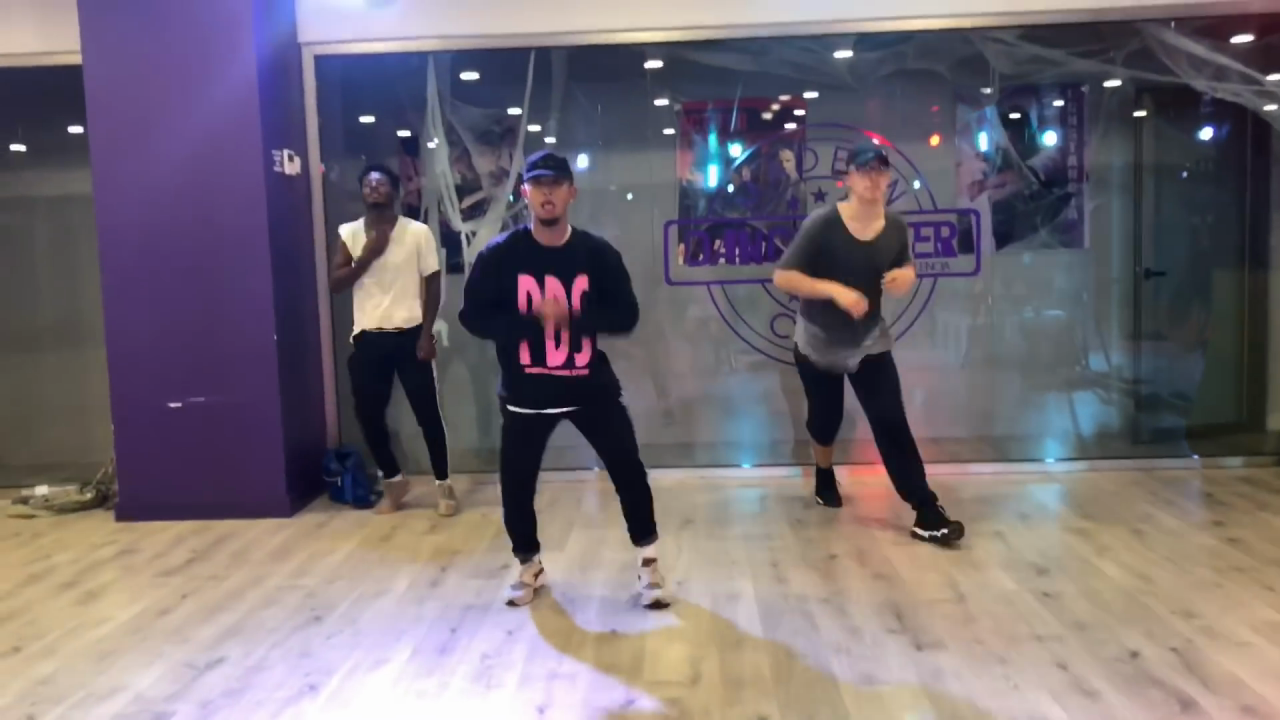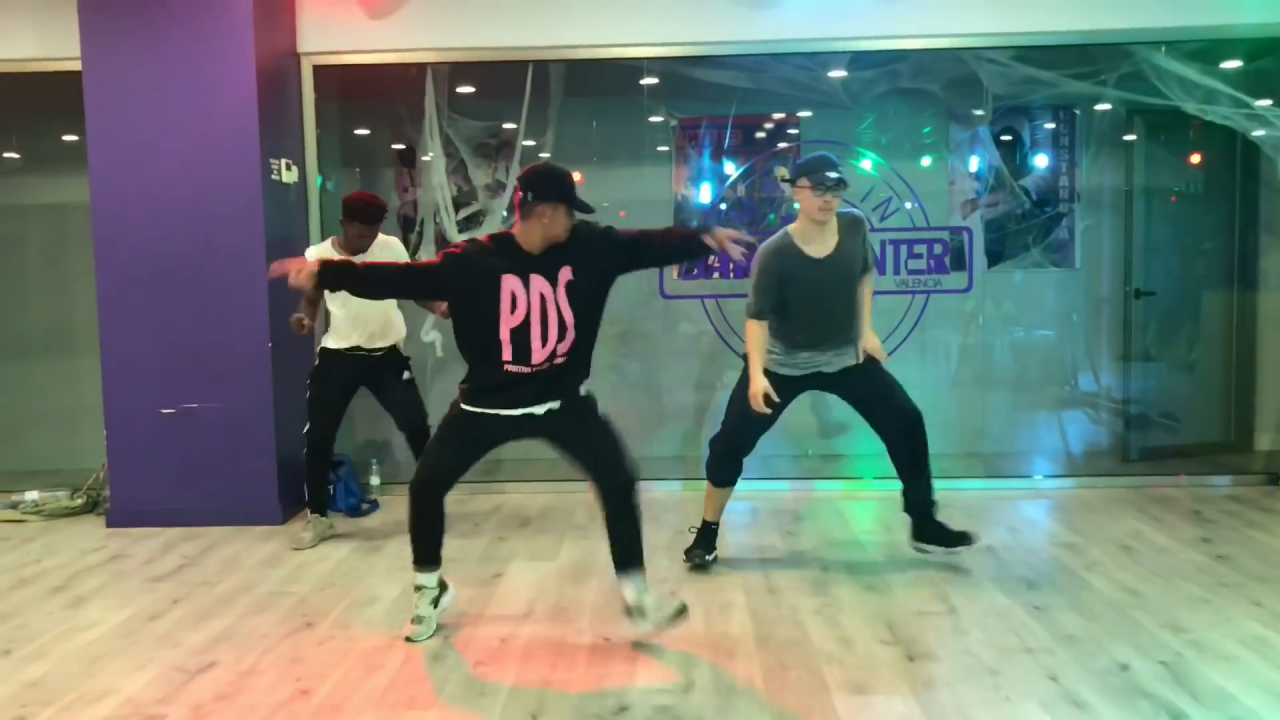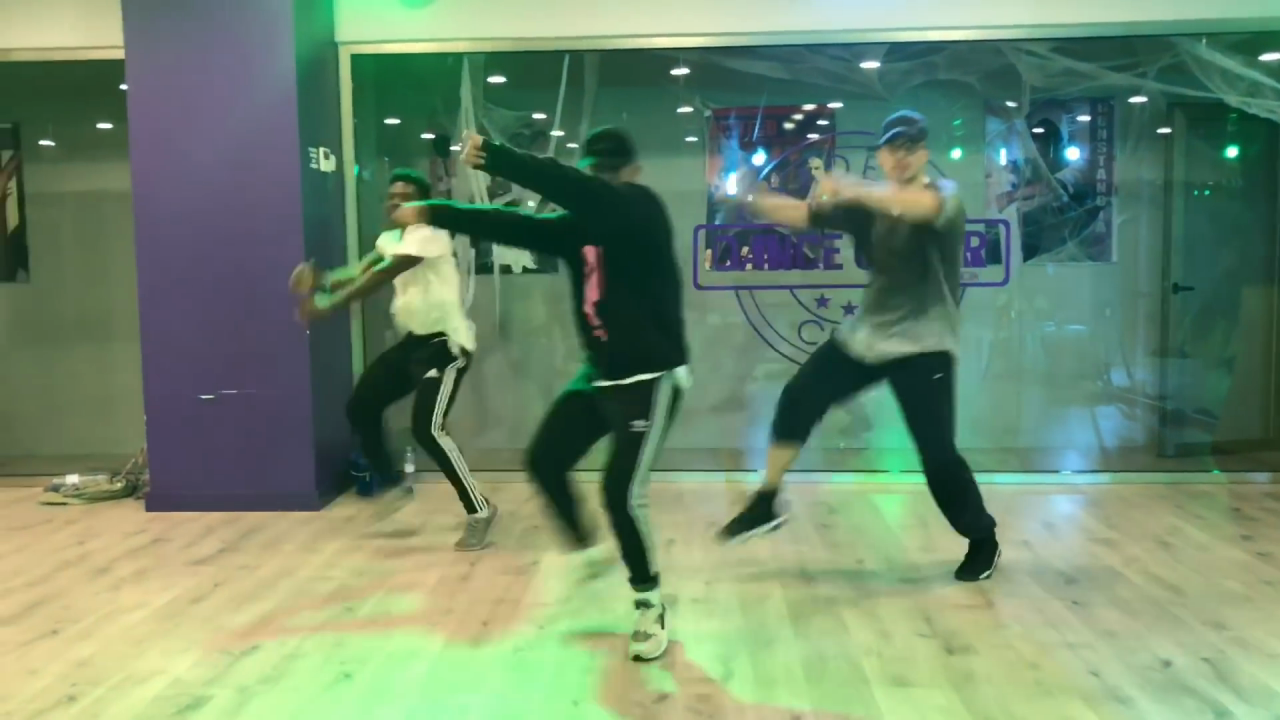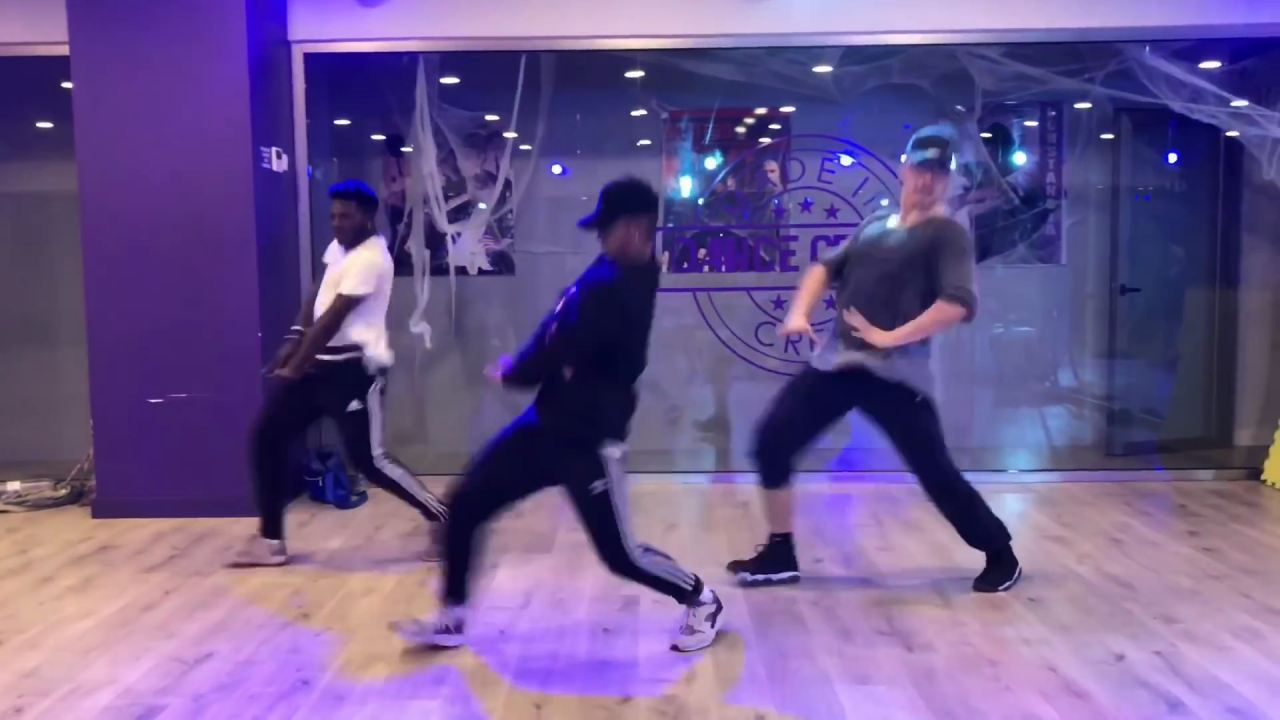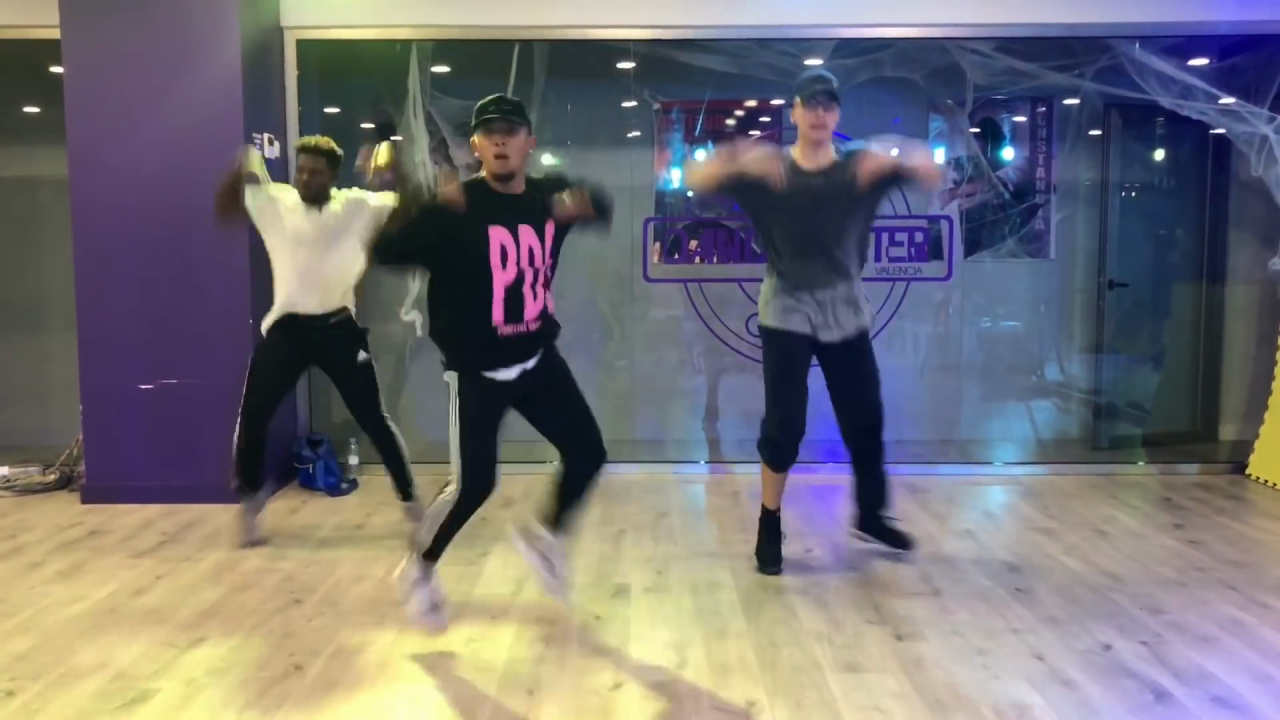
dt=1s
person 1, frame 1
left shoulder: (598, 253)
right shoulder: (500, 255)
left elbow: (625, 315)
right elbow: (473, 316)
left wrist: (573, 318)
right wrist: (535, 318)
left hip: (590, 386)
right hip: (527, 390)
left knee: (628, 470)
right knee: (516, 486)
left ankle: (647, 562)
right ankle: (529, 566)
person 1, frame 2
left shoulder: (586, 245)
right shoulder: (476, 259)
left elbow: (645, 246)
right elbow: (405, 278)
left wrist: (704, 239)
right wrist: (325, 273)
left hip: (562, 396)
right hip: (490, 400)
left knee: (618, 479)
right knee: (426, 486)
left ankle: (636, 594)
right ankle: (431, 592)
person 1, frame 3
left shoulder: (640, 209)
right shoulder: (578, 226)
left elbow: (571, 188)
right elbow: (516, 226)
left wrist: (492, 157)
right wrist: (433, 214)
left hip: (650, 377)
right hip: (601, 374)
left knee: (621, 493)
right knee: (544, 462)
left ankle: (650, 606)
right ankle: (588, 552)
person 1, frame 4
left shoulder: (617, 288)
right shoulder: (620, 274)
left elbow: (555, 354)
left wrist: (513, 372)
right wrist: (531, 363)
left hip: (587, 438)
right hip: (548, 422)
left knee: (620, 553)
right knee: (463, 507)
left ankle: (700, 602)
right ankle: (451, 619)
person 1, frame 5
left shoulder: (547, 194)
right shoulder: (449, 212)
left elbow: (603, 206)
right elbow: (389, 250)
left wrist: (585, 203)
right wrist: (434, 205)
left hip: (538, 359)
right hip: (476, 370)
left knee: (587, 454)
right knee: (475, 483)
left ankle: (546, 536)
right ankle: (421, 570)
person 2, frame 1
left shoulder: (897, 229)
right shoulder: (822, 224)
right elbow: (783, 276)
left wrist: (905, 276)
right wrist: (834, 290)
left hip: (870, 341)
right hip: (819, 341)
left knee: (891, 422)
right knee: (824, 418)
left ankle: (927, 512)
right ankle: (824, 475)
person 2, frame 2
left shoulder: (854, 226)
right shoulder: (775, 252)
right elbow: (757, 315)
left wrist: (866, 328)
right wrist: (755, 372)
left hip: (846, 357)
right hip: (784, 361)
left knee: (906, 421)
right knee: (732, 439)
left ankle: (924, 523)
right ankle: (707, 533)
person 2, frame 3
left shoulder: (940, 195)
right shoulder: (861, 204)
left elbow: (925, 210)
right elbow: (805, 217)
left wrist: (854, 191)
right wrist: (762, 202)
left hip: (924, 346)
right hip: (868, 332)
left knee: (938, 453)
right knee: (798, 398)
left ankle: (983, 537)
right ankle: (767, 501)
person 2, frame 4
left shoulder: (948, 232)
right shoulder: (876, 224)
left elbow: (958, 304)
right elbow: (826, 267)
left wrist: (892, 337)
right wrist: (799, 311)
left hip: (896, 367)
right hip: (837, 358)
left knee: (934, 470)
right knee: (772, 440)
left ankle: (999, 553)
right ankle: (779, 554)
person 2, frame 5
left shoulder: (858, 168)
right shoulder: (763, 170)
left elbow: (932, 173)
right elbow: (698, 182)
left wrist: (893, 158)
right wrist: (737, 159)
left hip: (845, 313)
right hip: (786, 312)
left knee: (865, 419)
right knee: (785, 422)
left ankle: (871, 516)
right ankle: (769, 524)
person 3, frame 1
left shoulder: (418, 232)
right shoulder: (349, 233)
left elbow: (432, 285)
right elbow: (336, 284)
left wrist: (427, 333)
right wrist: (367, 256)
left hip: (409, 336)
right hip: (369, 338)
left knee: (427, 412)
right knee: (368, 415)
left ankle: (444, 485)
right ankle: (393, 482)
person 3, frame 2
left shoulder: (392, 248)
right shoulder: (318, 256)
right elbow: (312, 304)
left wrist: (438, 305)
right wrist: (305, 319)
left hip: (387, 355)
right hip: (338, 356)
left knee: (417, 428)
right knee: (318, 436)
right ankle: (318, 518)
person 3, frame 3
left shoulder: (429, 232)
right shoulder: (392, 238)
left elbow: (387, 274)
right elbow: (361, 271)
left wrist: (330, 305)
right wrist: (320, 282)
left hip: (445, 343)
right hip: (414, 342)
left knee: (427, 429)
right knee: (360, 407)
left ankle: (480, 512)
right ankle: (389, 480)
person 3, frame 4
left shoulder: (372, 259)
right shoulder: (340, 247)
left elbow: (334, 317)
left wrist: (297, 363)
right wrist: (294, 342)
left hip: (356, 367)
right hip: (320, 362)
left knee: (370, 459)
right knee: (265, 439)
left ankle: (443, 520)
right ankle: (269, 541)
person 3, frame 5
left shoulder: (357, 204)
right shoulder: (273, 200)
left elbow: (413, 211)
right elbow: (223, 209)
right wrist: (240, 174)
left hip: (339, 327)
right hip: (287, 327)
left knee: (373, 418)
right knee: (252, 414)
left ankle: (411, 503)
right ankle: (250, 497)
